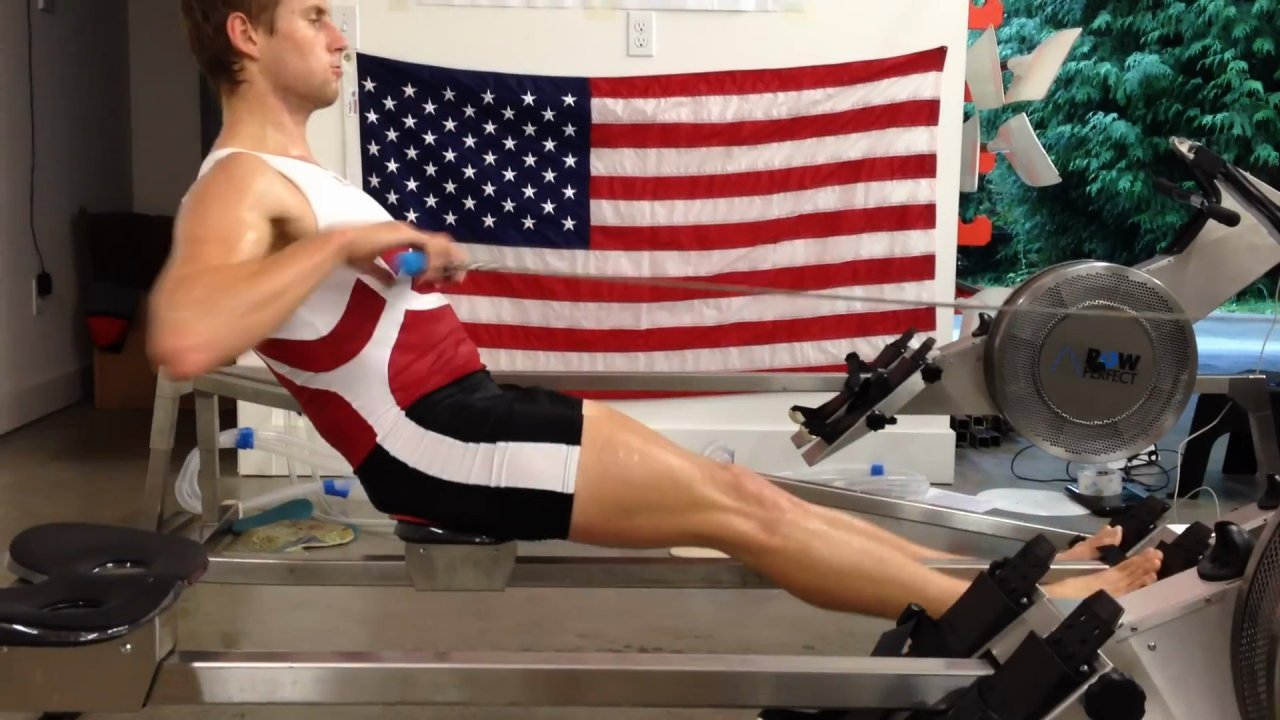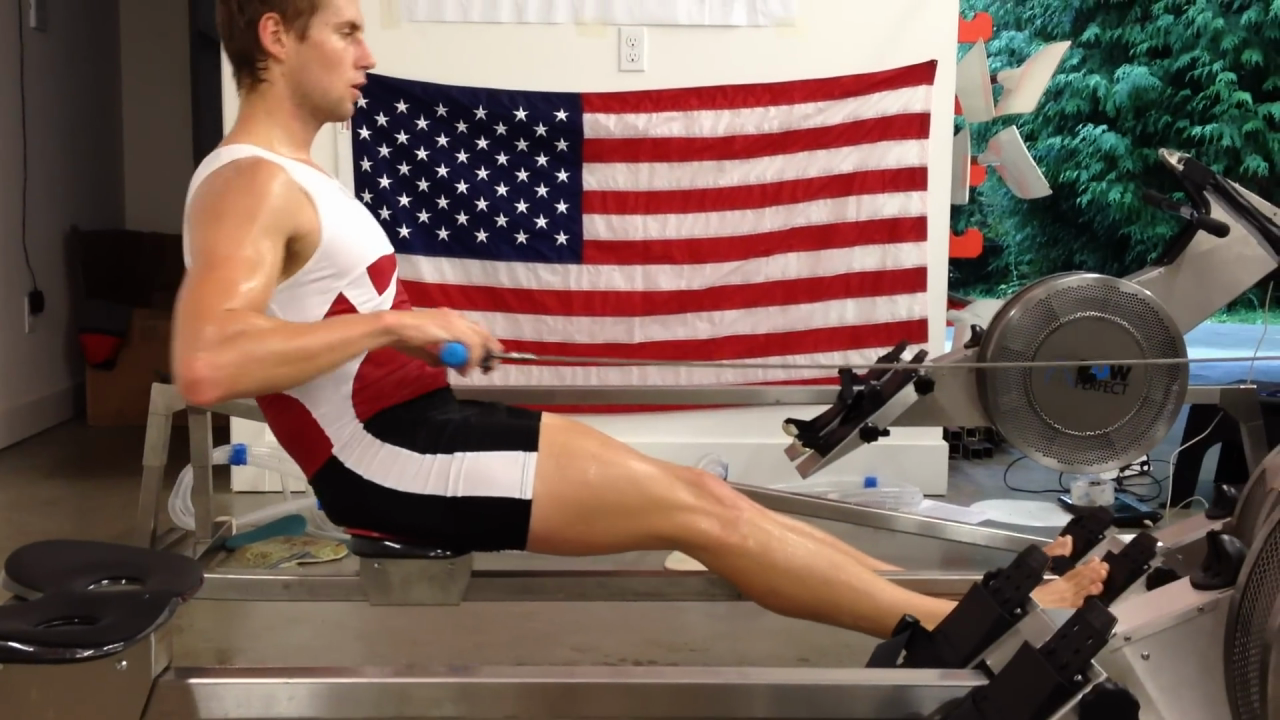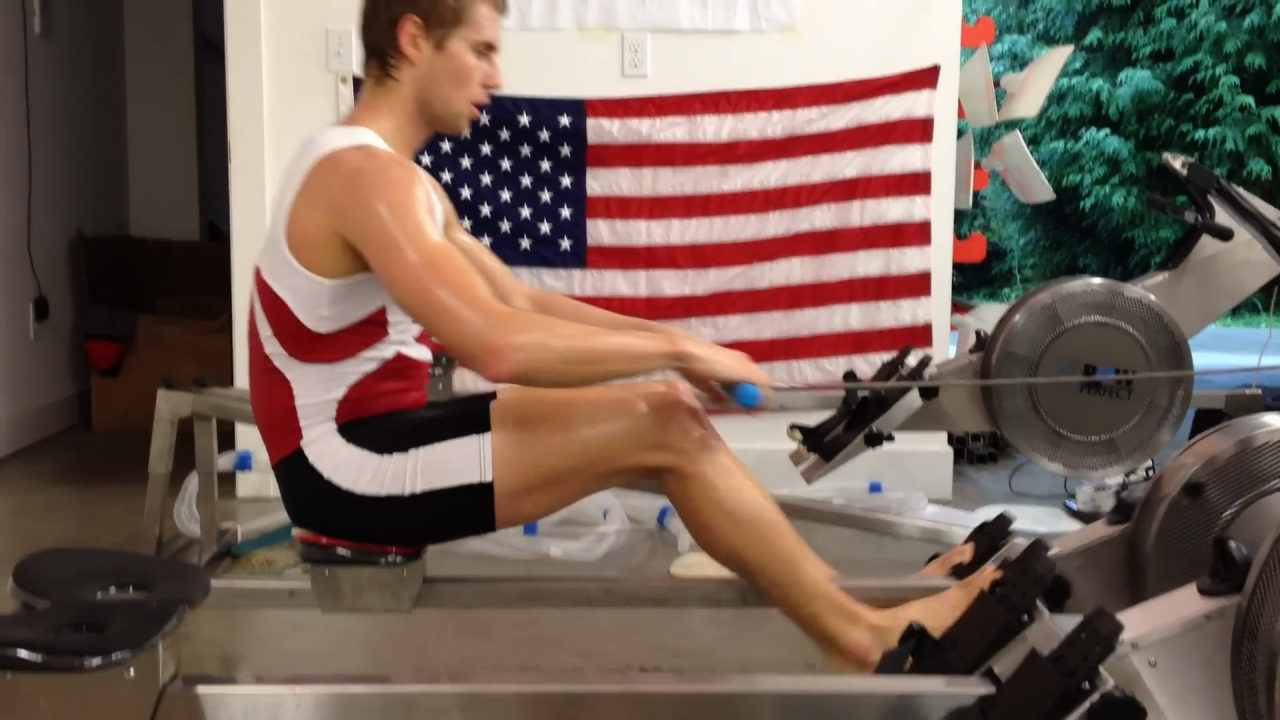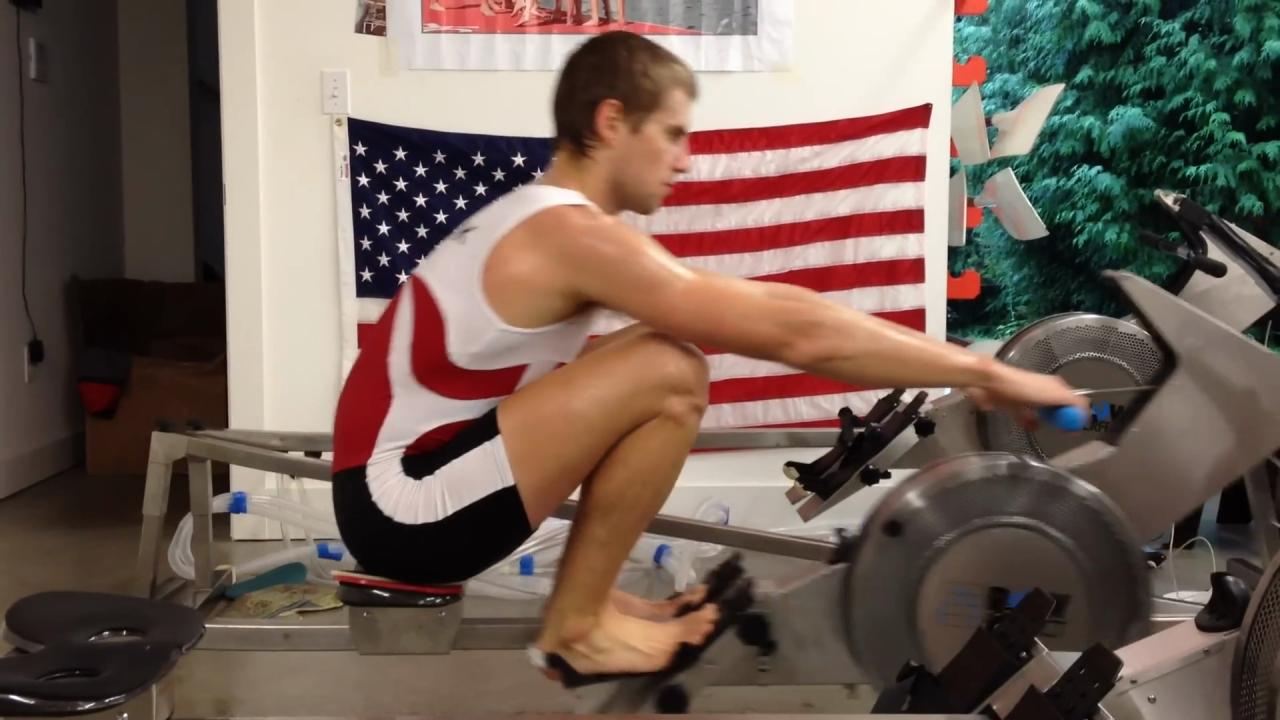
dt=0.7s
person 1, frame 1
left shoulder: (285, 170)
right shoulder: (236, 186)
right elbow: (184, 339)
left wrist: (412, 262)
right wrist: (348, 241)
left hip: (466, 409)
right hip: (438, 450)
left knee: (736, 490)
right knee: (739, 510)
person 1, frame 2
left shoulder: (281, 177)
right shoulder: (251, 187)
right elbow: (203, 368)
left wrist: (417, 330)
right wrist: (393, 324)
left hip: (415, 431)
right hip: (391, 464)
left knee: (694, 493)
right knee: (699, 509)
left ankle: (952, 601)
person 1, frame 3
left shoulder: (368, 164)
right shoulder: (366, 177)
left elbow: (513, 304)
right elbow: (499, 346)
left wrist: (670, 343)
right wrist: (677, 348)
left hip: (371, 446)
right hip: (350, 475)
left knee: (669, 419)
right knee: (671, 427)
left ankle: (837, 597)
right ankle: (859, 636)
person 1, frame 4
left shoulder: (545, 220)
right shoulder: (575, 236)
left elbow: (763, 304)
right elbow: (799, 336)
right wrist: (986, 373)
left hip: (405, 491)
right hip: (405, 513)
left knee: (662, 364)
right knee: (671, 373)
right ankle: (578, 623)
